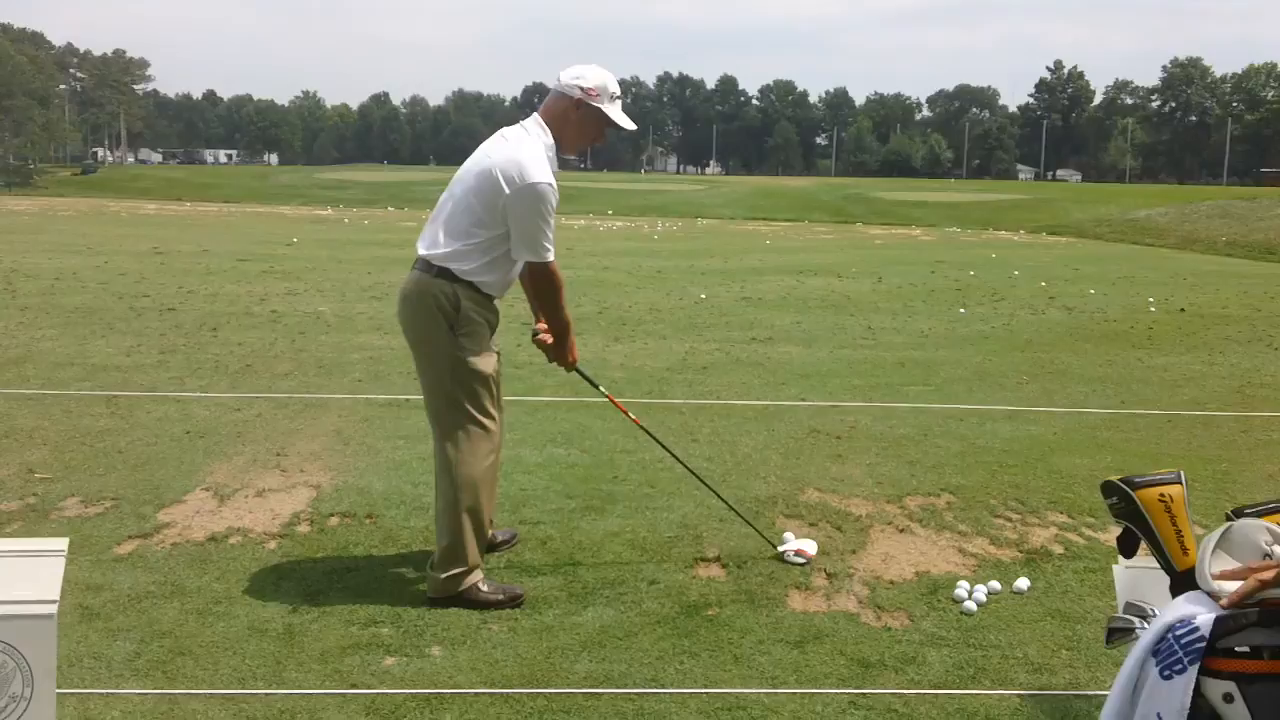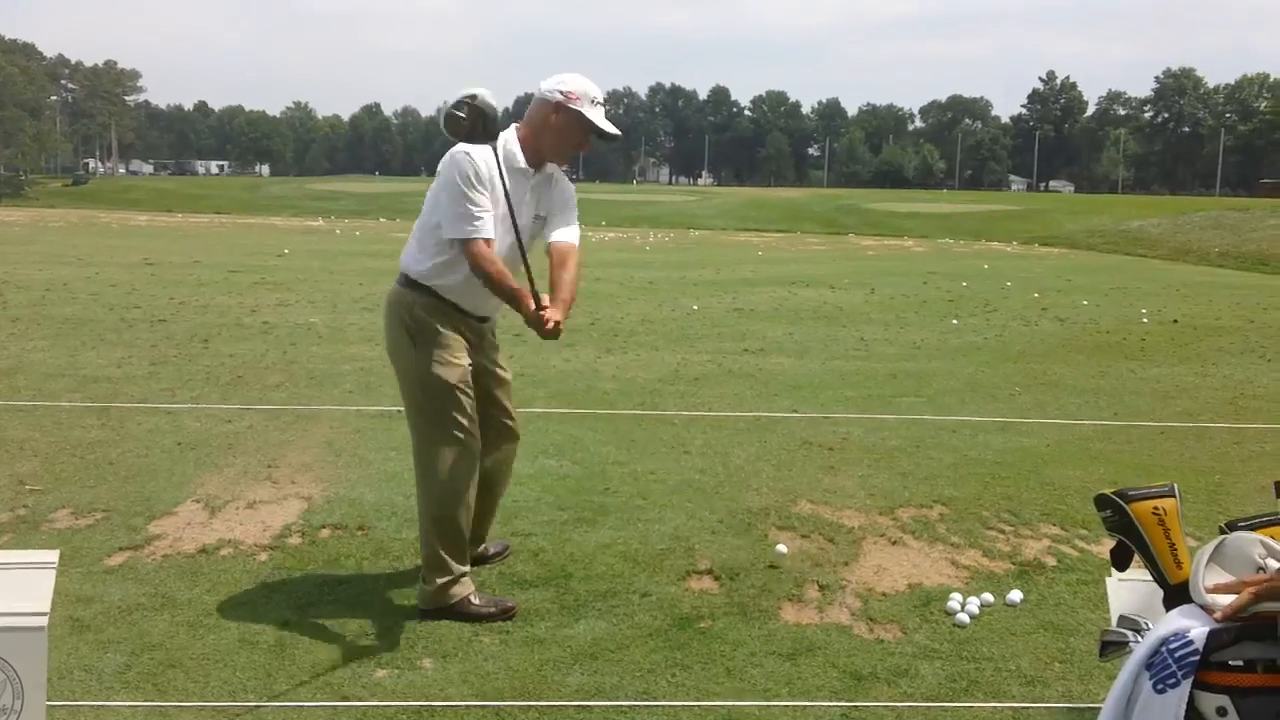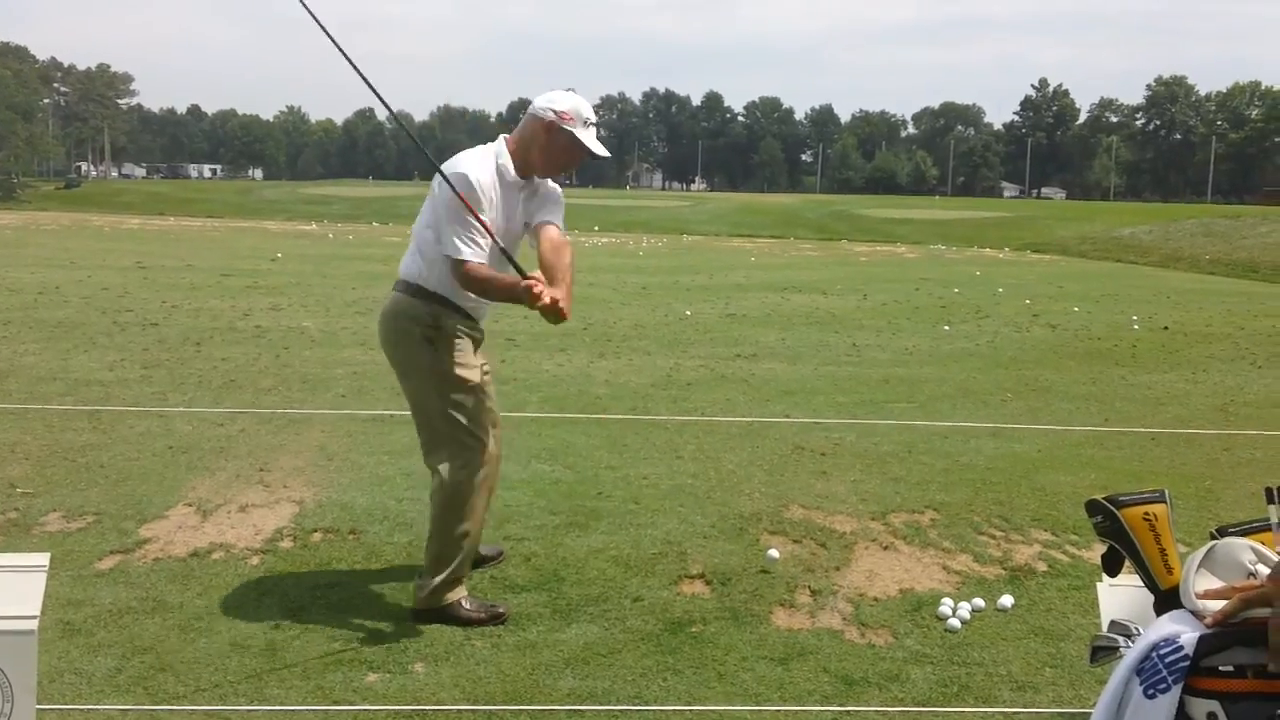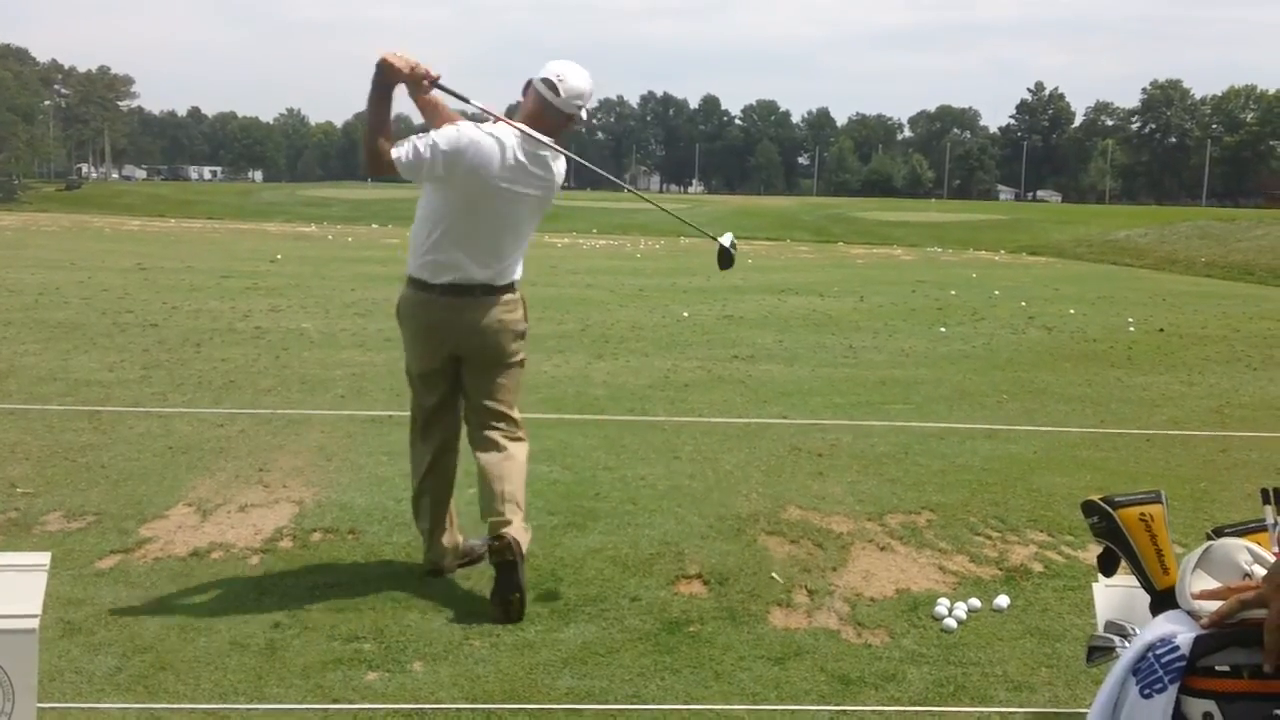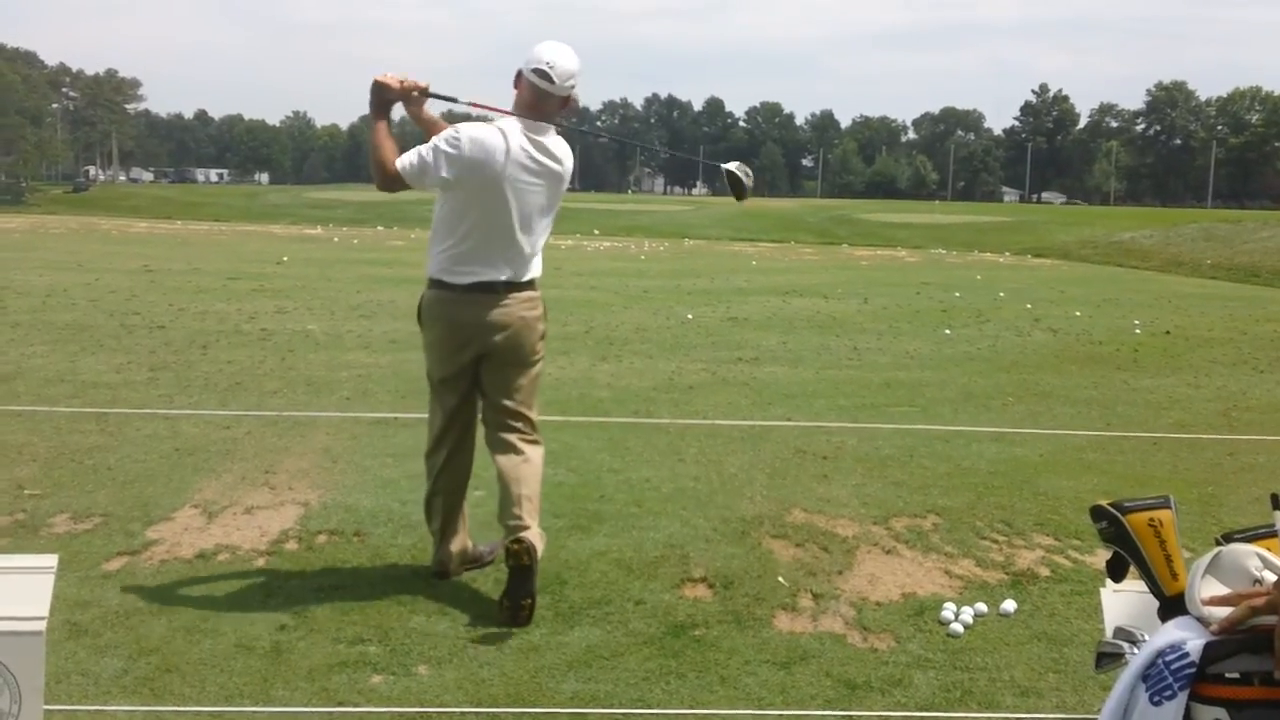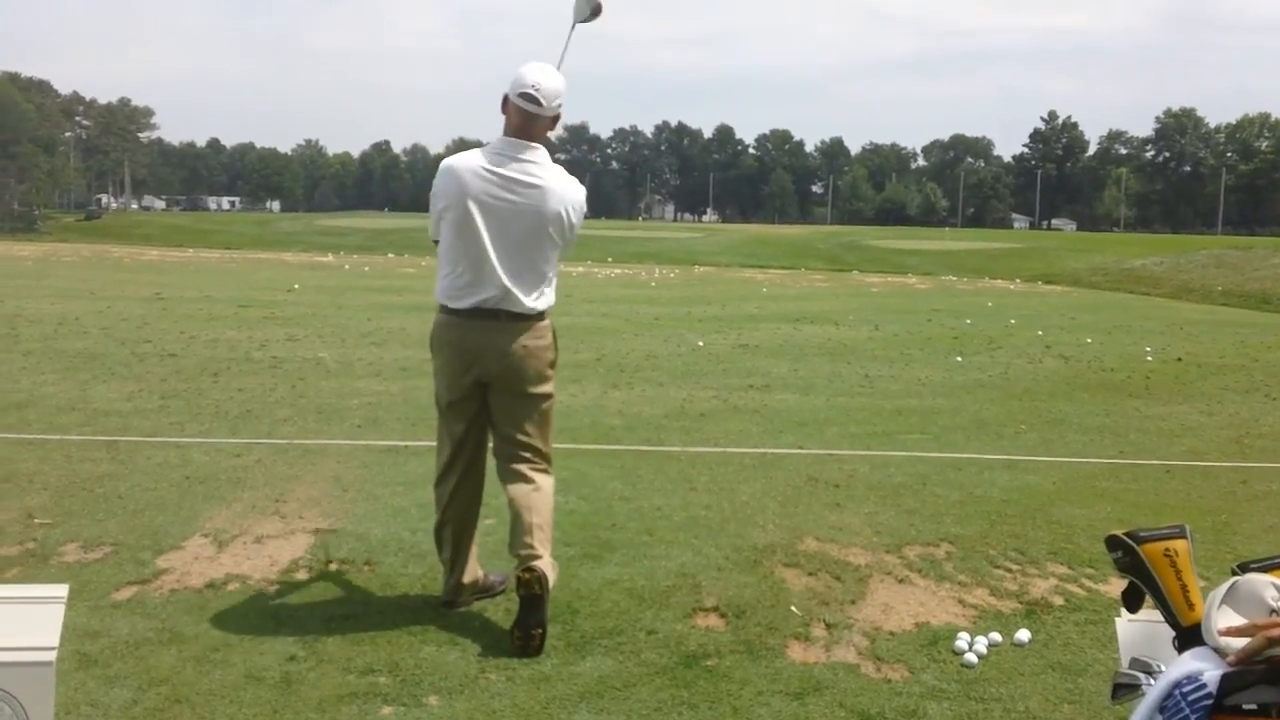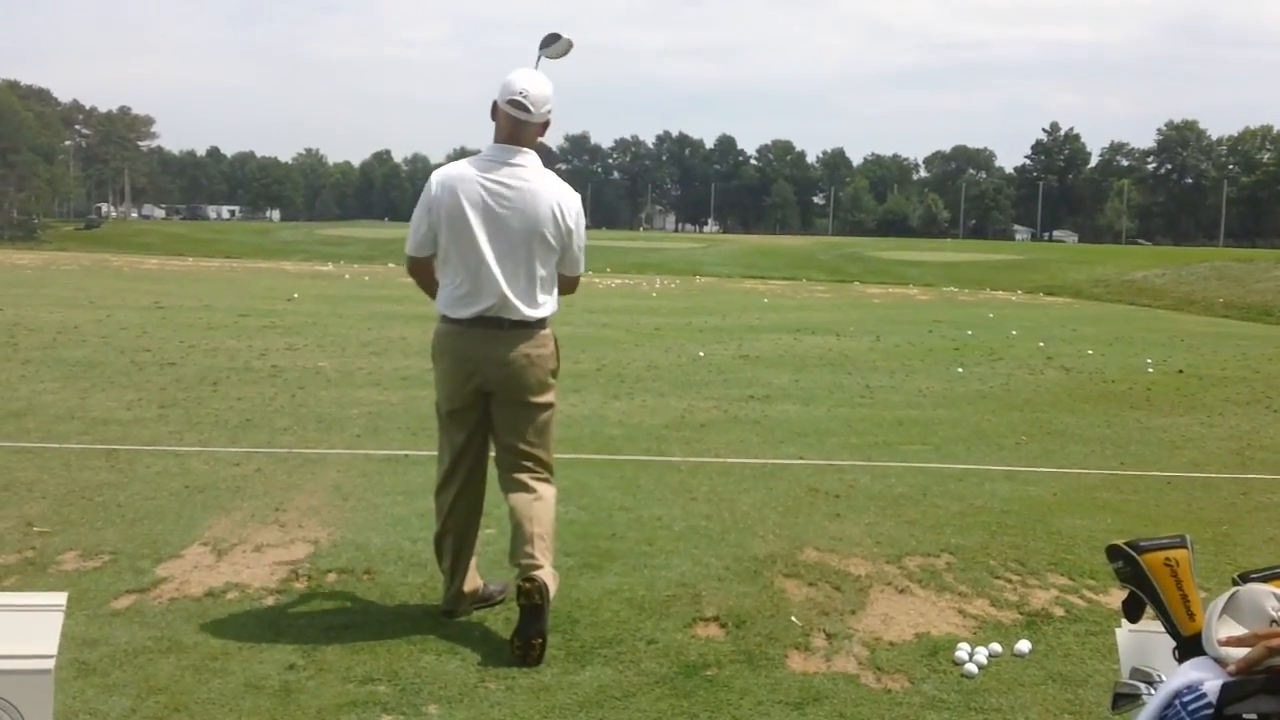
dt=0.5s
person 1, frame 1
left shoulder: (517, 140)
right shoulder: (532, 174)
left elbow: (530, 260)
right elbow: (541, 268)
left wrist: (542, 319)
right wrist: (563, 333)
left hip: (451, 296)
right hip: (449, 301)
left knee: (478, 423)
right knee: (469, 431)
left ankle: (472, 530)
right ankle: (454, 574)
person 1, frame 2
left shoulder: (558, 186)
right shoulder: (472, 159)
left elbow: (565, 254)
right elbow: (477, 255)
left wrist: (558, 309)
right wrist: (525, 305)
left hip: (474, 320)
right hip: (426, 314)
left knee: (497, 434)
right knee: (451, 446)
left ankle: (466, 543)
right ankle: (444, 587)
person 1, frame 3
left shoulder: (543, 190)
right shoulder: (470, 175)
left elbow: (553, 243)
right elbow: (466, 271)
left wrist: (555, 289)
right wrist: (524, 289)
left hip: (451, 322)
right hip: (427, 320)
left knee: (461, 436)
right knee: (468, 450)
left ankle: (456, 545)
right ankle: (441, 590)
person 1, frame 4
left shoulder: (465, 144)
right shoulder: (553, 168)
left elbow: (378, 163)
left wrist: (383, 87)
right wrist: (420, 89)
left hip: (425, 304)
right hip: (493, 311)
left knee: (432, 430)
right knee: (499, 430)
left ankle: (440, 546)
right ankle: (508, 537)
person 1, frame 5
left shoulder: (475, 141)
right shoulder: (561, 158)
left elbow: (387, 176)
left wrist: (382, 110)
right wrist: (421, 115)
left hip: (450, 305)
right hip: (517, 309)
left knee: (448, 432)
right knee: (515, 431)
left ankle: (450, 548)
right ankle: (523, 541)
person 1, frame 6
left shoulder: (456, 170)
right shoulder: (570, 192)
left hip: (457, 331)
right hip: (525, 337)
left knee: (458, 460)
right knee: (527, 461)
left ankle: (460, 577)
right ankle: (534, 571)
person 1, frame 7
left shoulder: (446, 181)
right shoulder: (562, 197)
left elbow: (417, 264)
right elbow: (569, 281)
left hip: (458, 342)
right hip: (526, 346)
left knee: (458, 471)
right knee: (528, 471)
left ankle: (459, 587)
right ankle: (535, 581)
